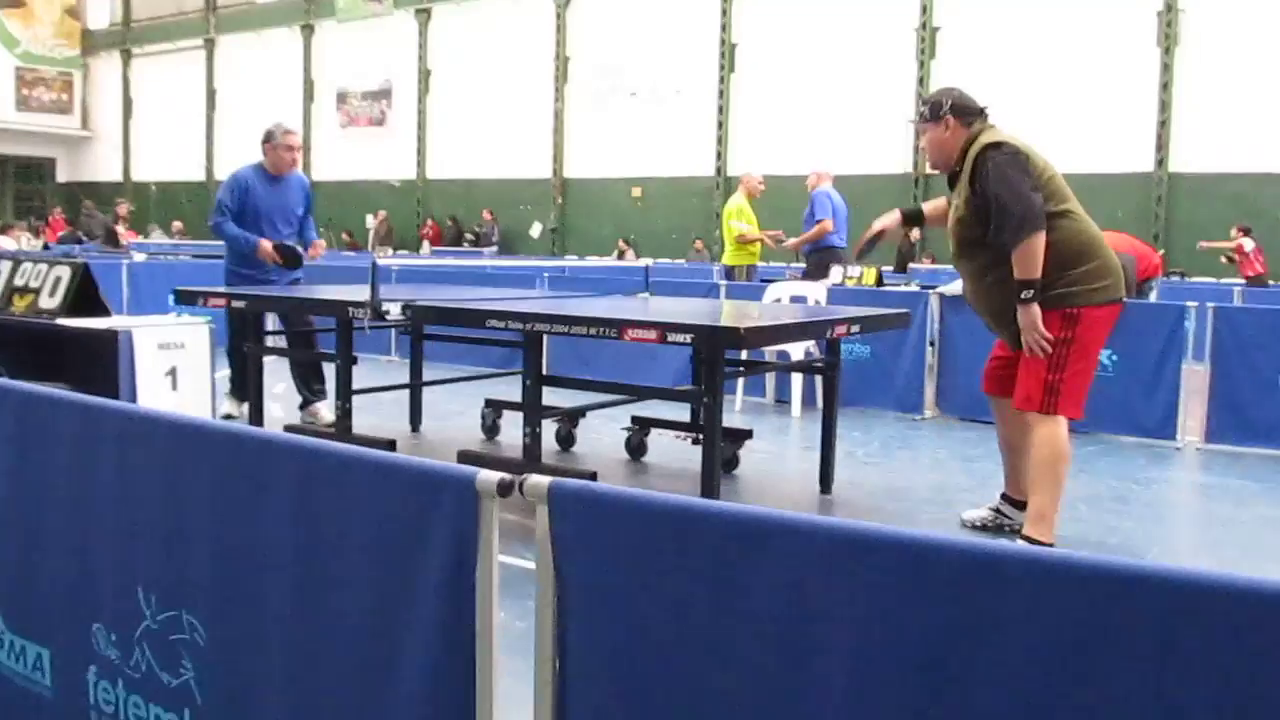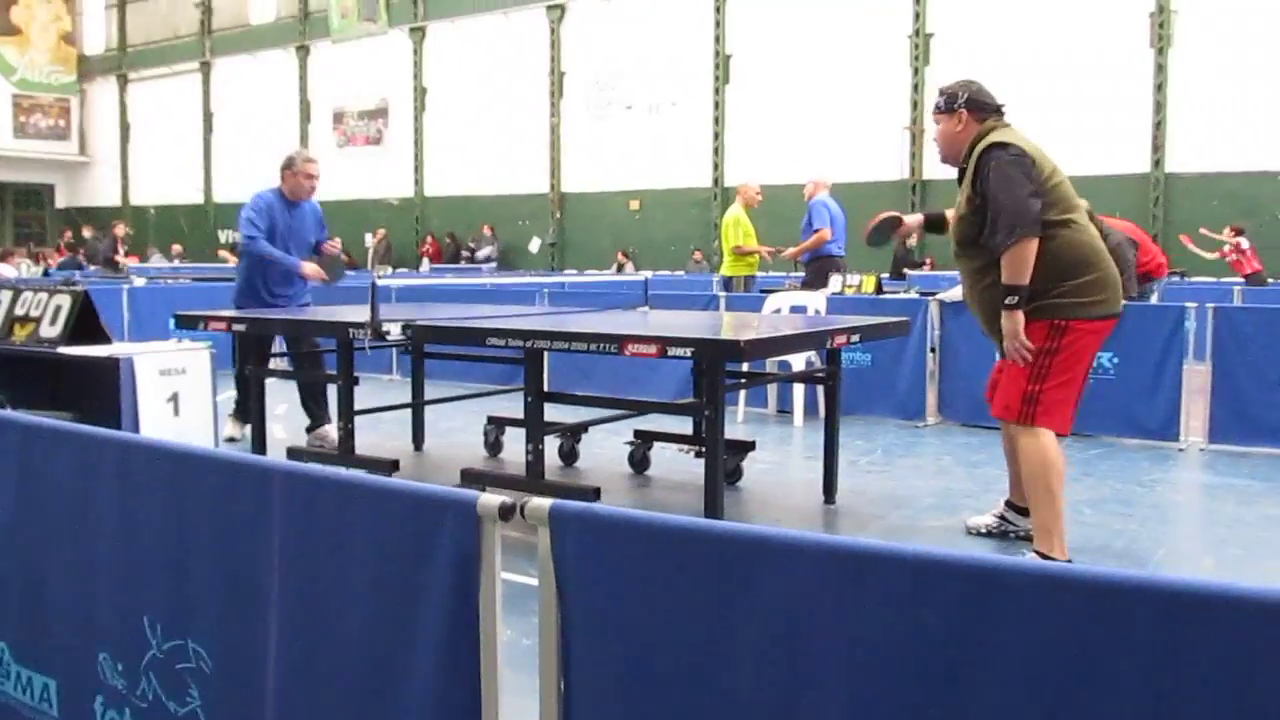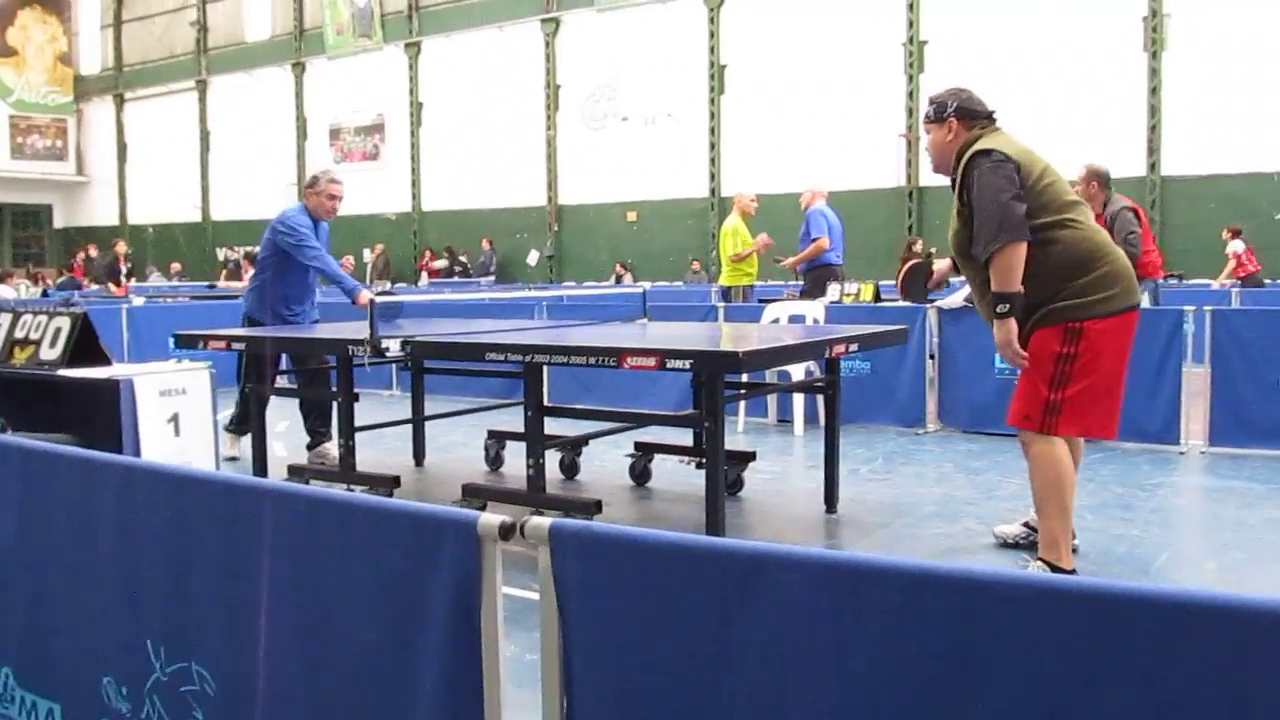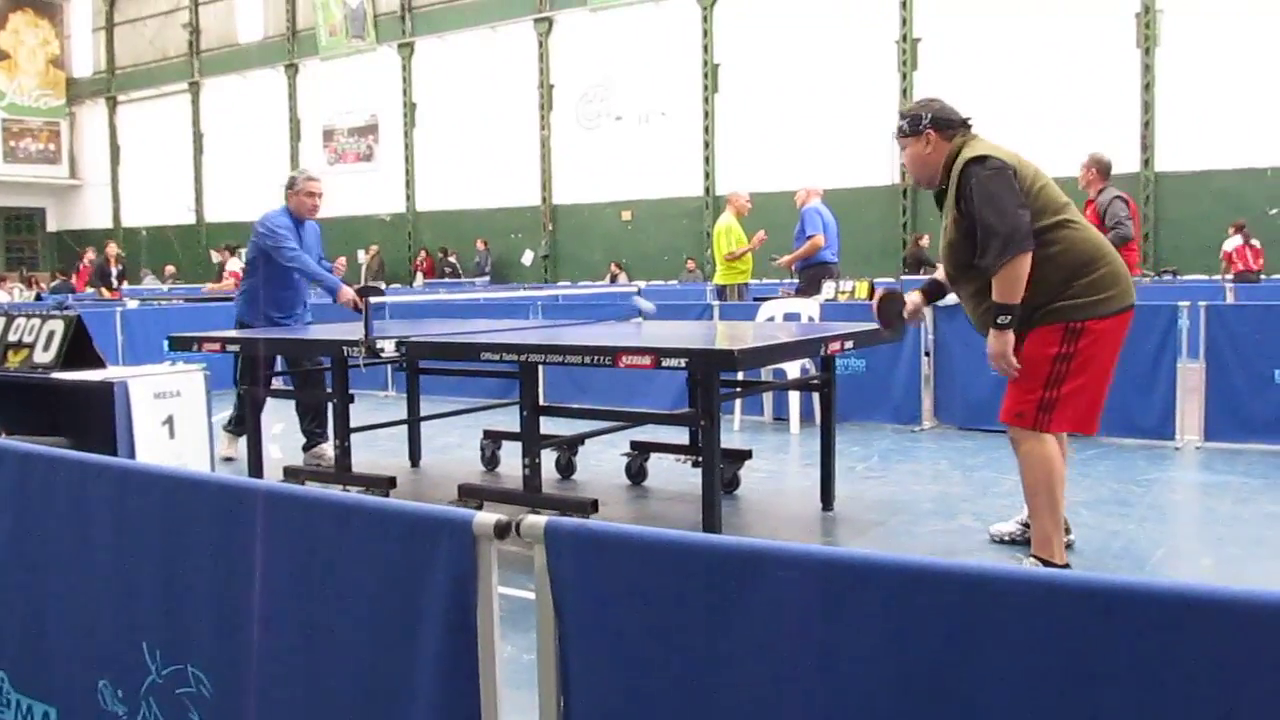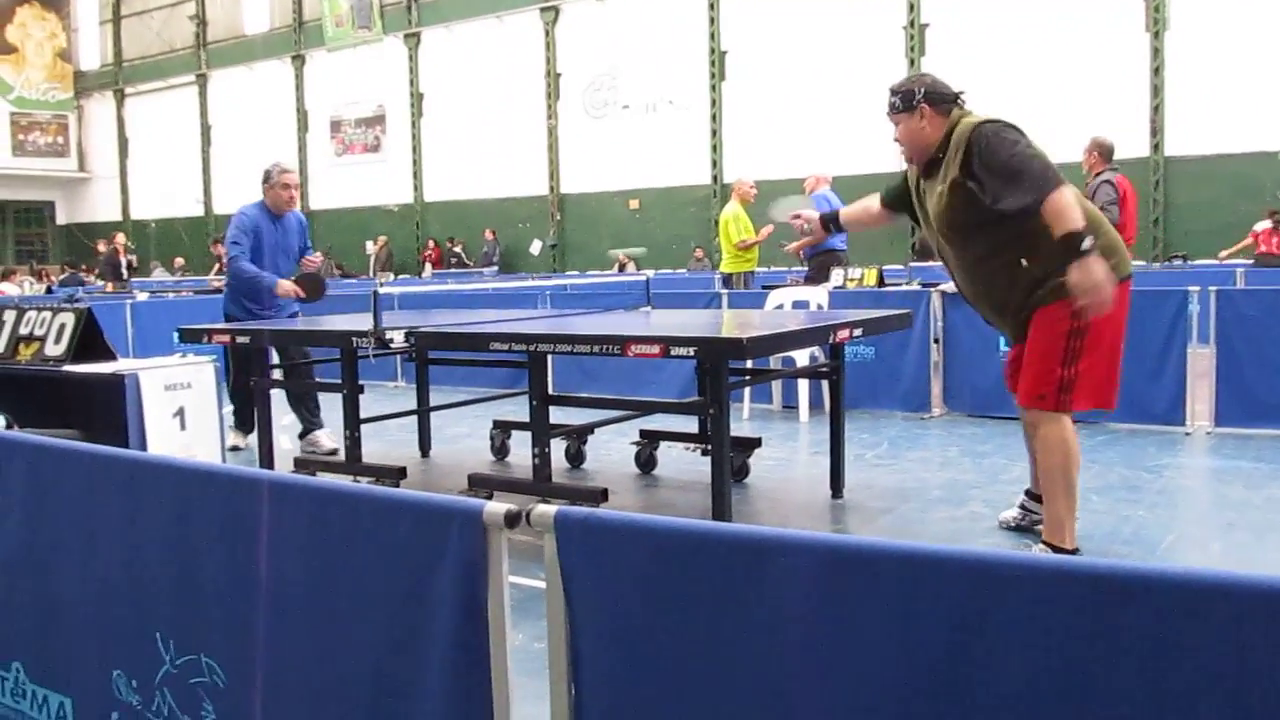
dt=0.3s
person 1, frame 1
left shoulder: (993, 154)
right shoulder: (974, 160)
left elbow: (1027, 226)
right elbow: (956, 207)
left wrist: (1027, 300)
right wrist: (901, 217)
left hip: (1072, 295)
right hip: (1040, 299)
left knee: (1041, 410)
right knee: (1005, 397)
left ankle: (1038, 542)
right ankle: (1015, 505)
person 1, frame 2
left shoulder: (997, 155)
right shoulder: (994, 153)
left elbow: (1019, 233)
right elbow: (983, 219)
left wrist: (1011, 307)
right wrist: (924, 221)
left hip: (1066, 304)
right hip: (1068, 300)
left knee: (1027, 420)
right knee: (1015, 411)
left ankle: (1052, 557)
right ankle: (1021, 511)
person 1, frame 3
left shoulder: (985, 161)
right shoulder: (993, 157)
left elbow: (1009, 240)
left wrist: (1003, 315)
right wrist: (951, 264)
left hip: (1081, 305)
right hip: (1088, 301)
left knee: (1040, 429)
right knee: (1058, 423)
left ankle: (1058, 566)
right ankle: (1053, 526)
person 1, frame 4
left shoulder: (979, 171)
right shoulder: (958, 181)
left elbow: (1011, 249)
right elbow: (967, 260)
left wrist: (1002, 325)
right wrist: (923, 294)
left hip: (1078, 304)
right hip: (1062, 304)
left knee: (1028, 425)
right knee: (1044, 420)
left ankle: (1050, 561)
right ankle: (1045, 520)
person 1, frame 5
left shoulder: (982, 138)
right shoulder: (928, 170)
left elbow: (1048, 188)
right elbow: (887, 204)
left wrist: (1083, 252)
right wrist: (828, 222)
left hip: (1071, 282)
right hip: (1040, 287)
left knee: (1044, 406)
right knee: (1030, 396)
left ankle: (1060, 547)
right ankle: (1041, 500)
person 2, frame 1
left shoulder: (301, 183)
right shoulder: (242, 180)
right elbow: (218, 222)
left wrist: (312, 241)
right wrist: (255, 244)
left hip: (288, 276)
right hip: (244, 277)
left knee: (304, 338)
right knee: (242, 343)
left ankle: (314, 403)
right ankle: (237, 396)
person 2, frame 2
left shoulder: (313, 209)
right shoulder: (262, 203)
left elbow: (317, 245)
right elbow: (250, 243)
left wrist: (328, 250)
right wrist: (297, 265)
left hip: (296, 300)
right hip: (255, 301)
left knee: (310, 364)
right knee: (251, 367)
left ankle: (319, 426)
right ankle: (240, 417)
person 2, frame 3
left shoulder: (322, 225)
right shoulder: (291, 221)
right elbow: (316, 261)
left wrist: (340, 266)
right wrist: (356, 290)
left hip: (303, 316)
right hip: (265, 315)
left knee: (318, 380)
right knee: (256, 383)
left ankle: (320, 443)
right ankle: (235, 431)
person 2, frame 4
left shoulder: (313, 229)
right shoulder: (272, 224)
right elbow: (294, 259)
left wrist: (332, 269)
right wrist: (336, 288)
left hip: (297, 319)
right hip: (257, 319)
left knee: (312, 382)
right knee: (253, 388)
left ankle: (317, 445)
right ankle: (233, 432)
person 2, frame 5
left shoulder: (298, 220)
right shoulder: (246, 218)
left elbow: (303, 252)
right elbow: (236, 262)
left wrist: (311, 261)
right wrist: (273, 283)
left hip: (284, 310)
right hip: (243, 311)
left knee: (300, 370)
right knee: (244, 377)
left ankle: (312, 432)
right ankle: (241, 428)
